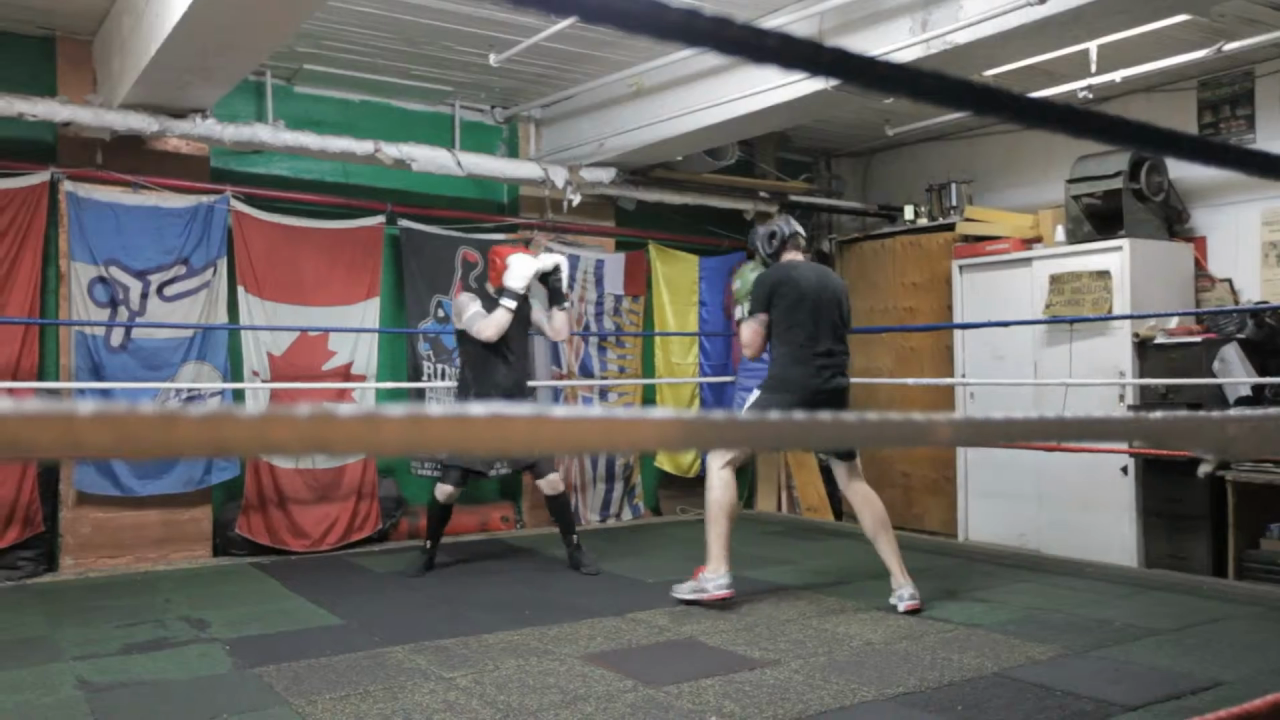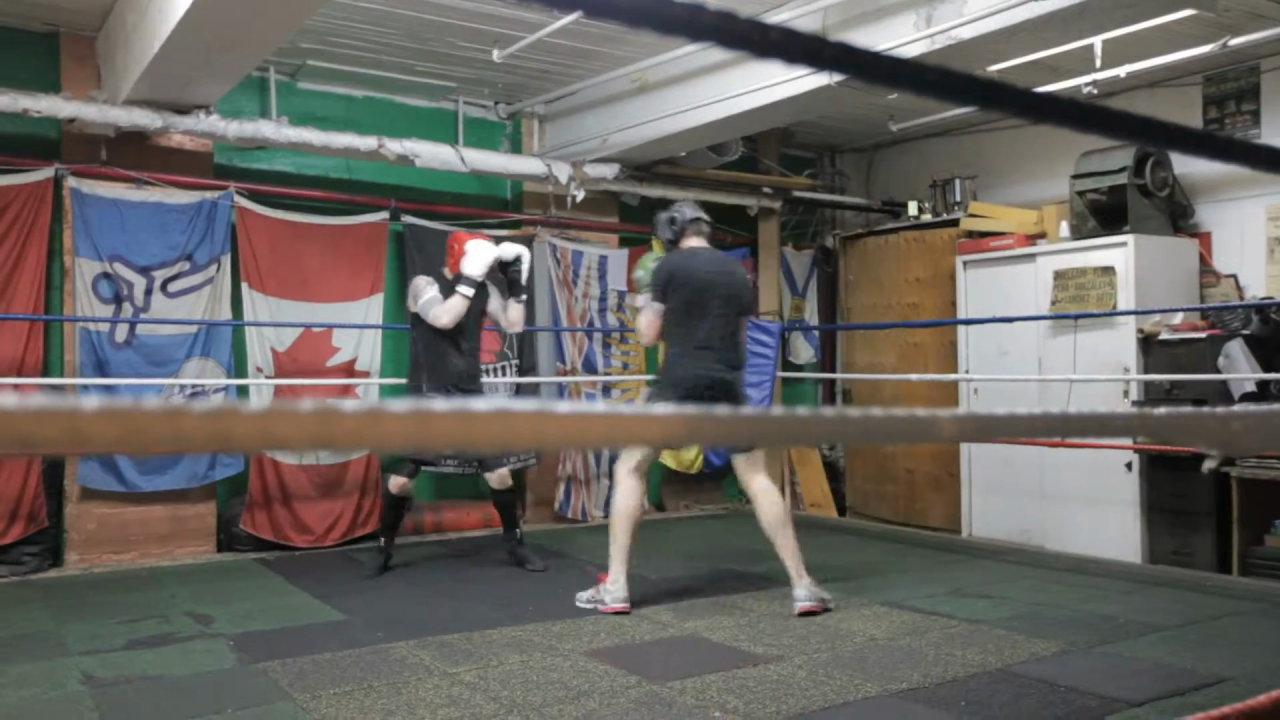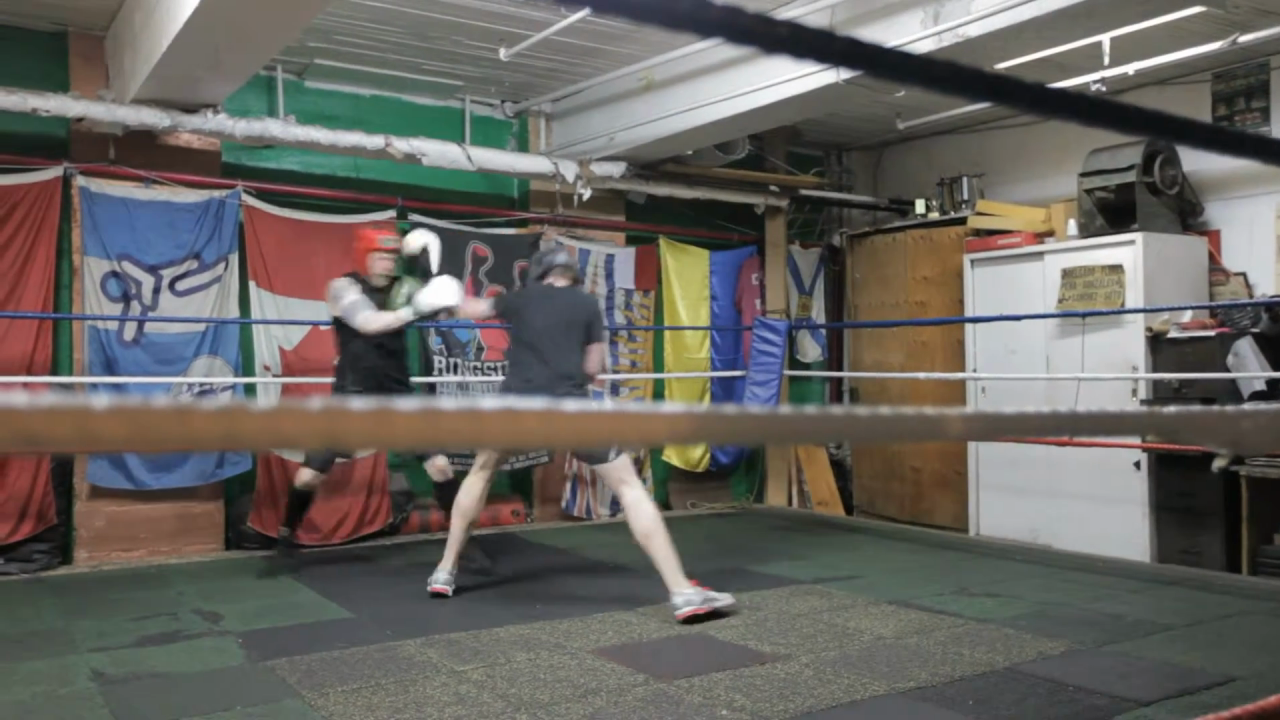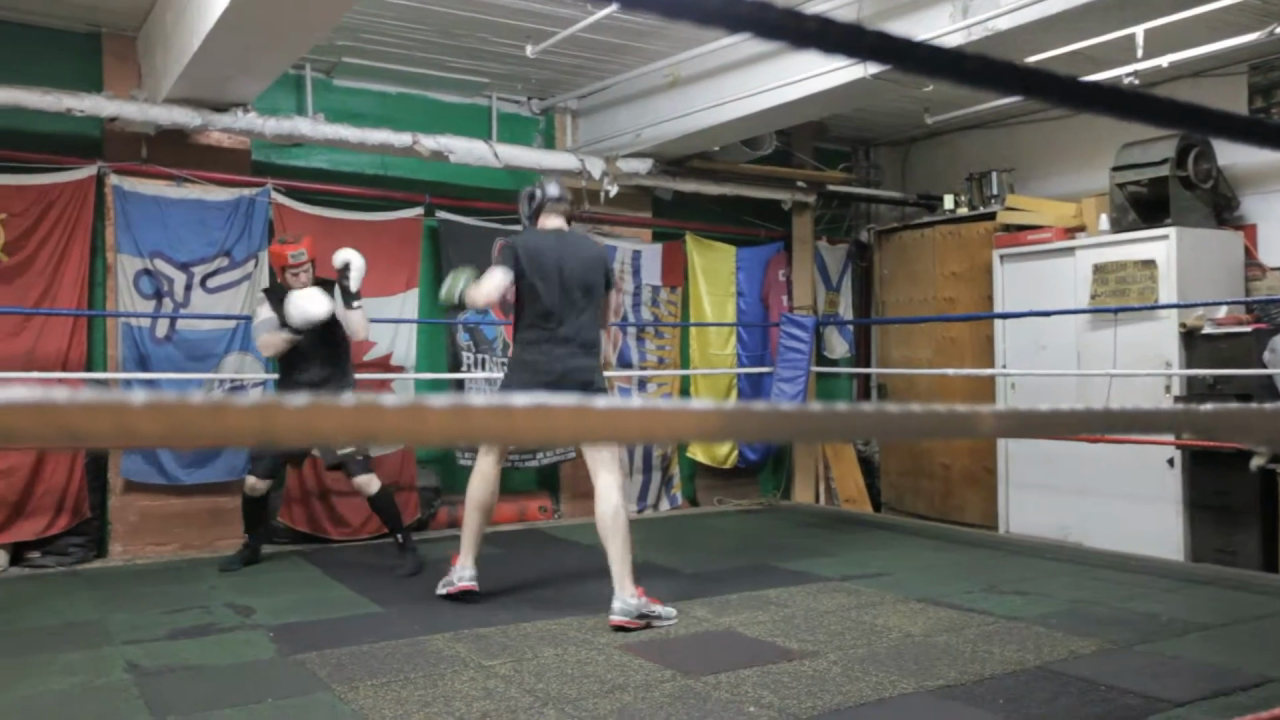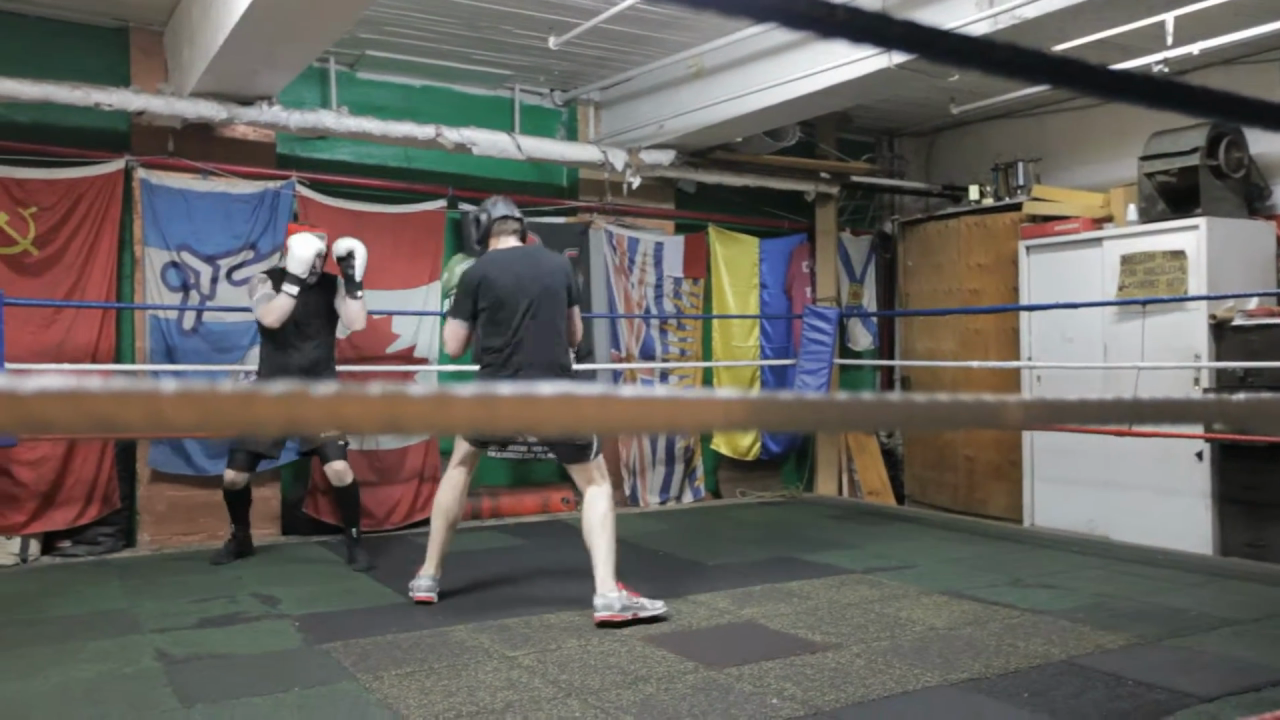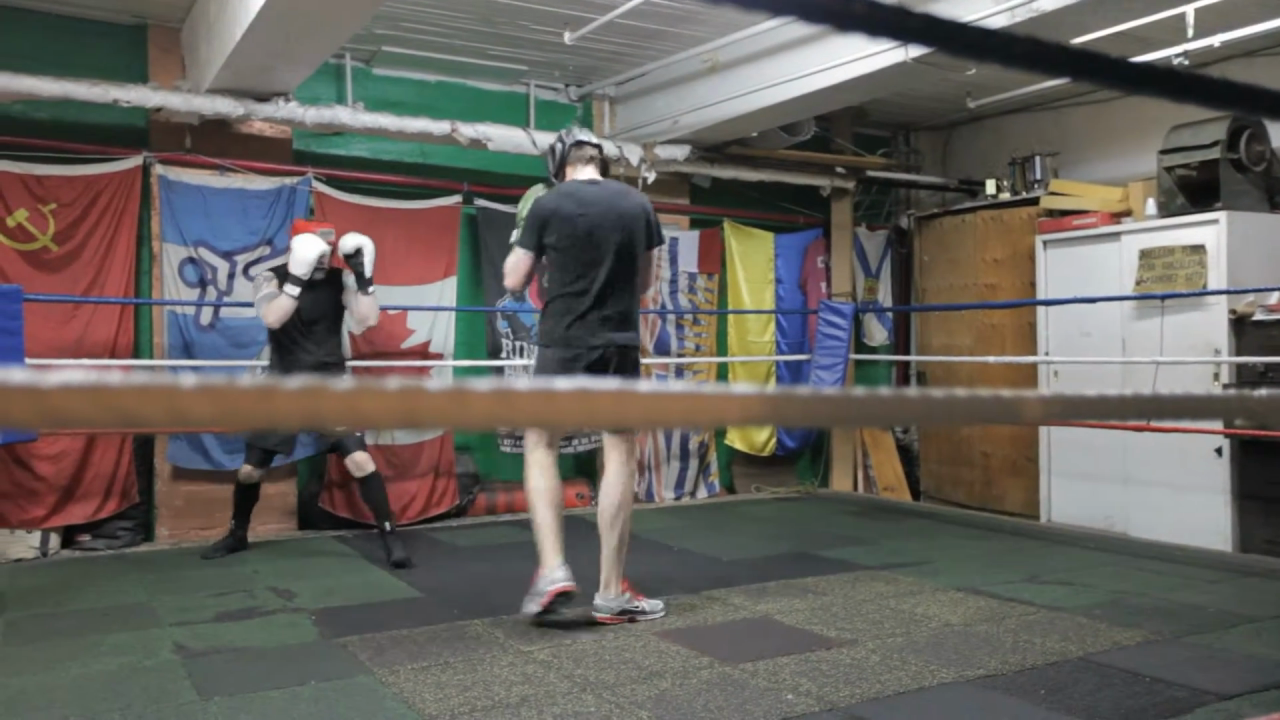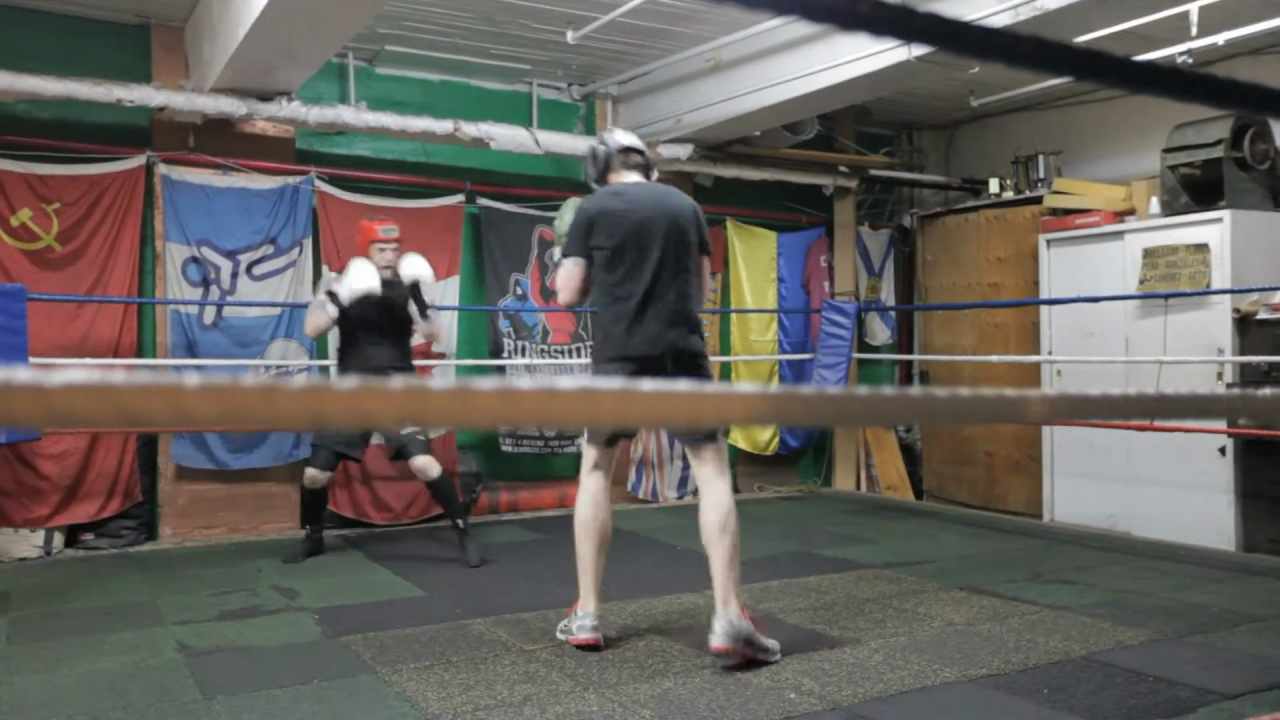
dt=0.5s
person 1, frame 1
left shoulder: (771, 279)
right shoulder: (835, 282)
left elbow: (751, 349)
left wrist: (744, 307)
left hip: (785, 389)
right hip: (832, 393)
left knee: (720, 461)
right knee: (855, 485)
left ankle: (714, 575)
right ankle: (904, 586)
person 1, frame 2
left shoulder: (670, 267)
right shoulder: (737, 272)
left elbow: (648, 337)
left wrist: (646, 298)
left hip: (679, 384)
right hip: (725, 384)
left knee: (629, 470)
right knee: (757, 479)
left ankle: (615, 587)
right ankle: (803, 585)
person 1, frame 3
left shoulder: (521, 296)
right shoulder: (588, 304)
left elbow: (470, 309)
right elbow: (593, 369)
left wrist: (444, 298)
left knee: (481, 469)
right knee: (630, 488)
left ankle: (445, 571)
right ankle: (681, 590)
person 1, frame 4
left shoulder: (520, 246)
right shoulder: (596, 251)
left elbow: (486, 297)
left wrist: (460, 290)
left hip: (527, 372)
right hip: (581, 373)
left knee: (489, 457)
right knee: (607, 476)
left ankle: (464, 568)
right ankle: (626, 597)
person 1, frame 5
left shoulder: (476, 274)
right shoulder: (558, 265)
left elbow: (454, 346)
right elbow: (575, 335)
left wrist: (455, 302)
left knee: (460, 467)
right knee: (596, 484)
left ankle: (429, 576)
right ankle: (609, 594)
person 1, frame 6
left shoulder: (547, 205)
right shoulder: (637, 203)
left elbow: (513, 282)
left wrist: (523, 240)
left hip: (563, 344)
right hip: (619, 344)
left knee: (540, 449)
right knee: (619, 460)
left ankle: (552, 569)
right ankle: (612, 593)
person 1, frame 7
left shoulder: (594, 208)
right shoulder: (686, 206)
left elbow: (567, 295)
left wrist: (570, 253)
left hip: (619, 357)
right hip: (683, 354)
left knee: (595, 472)
right knee: (714, 477)
left ankle: (586, 613)
right ankle: (729, 619)
person 2, frame 1
left shoulder: (526, 303)
right shoulder: (466, 301)
left elbow: (559, 334)
right elbow: (487, 332)
left wrist: (557, 293)
right wrist: (511, 293)
left hip: (518, 405)
left knee: (550, 478)
right knee: (447, 487)
left ankle: (575, 550)
right ankle: (429, 552)
person 2, frame 2
left shoulder: (483, 290)
right shoulder: (424, 285)
left elbow: (514, 325)
right elbow: (444, 319)
left wrist: (516, 284)
right wrist: (469, 280)
left hip: (470, 395)
right hip: (429, 396)
left knee: (499, 473)
right knee: (401, 479)
left ankle: (516, 545)
right ankle: (385, 551)
person 2, frame 3
left shoulder: (402, 285)
right shoulder: (343, 287)
left elbow: (442, 308)
right elbow: (369, 323)
left wrist: (430, 273)
right wrist: (415, 310)
left hip: (397, 391)
right hip: (352, 394)
left knee: (439, 465)
right knee: (308, 476)
right ankle: (287, 541)
person 2, frame 4
left shoulder: (333, 291)
right shoulder: (269, 300)
left elbow: (360, 334)
right elbow: (266, 348)
left wrist: (351, 293)
right wrist: (294, 327)
left hip: (336, 398)
left knee: (363, 477)
right knee: (255, 481)
left ankle: (405, 545)
right ankle: (252, 546)
person 2, frame 5
left shoulder: (333, 285)
right shoulder: (264, 282)
left elbow: (357, 324)
right elbow: (270, 318)
left wrist: (353, 281)
right wrist: (295, 277)
left knee: (338, 468)
right knee: (233, 475)
left ankle: (354, 543)
right ankle: (241, 539)
person 2, frame 6
left shoulder: (340, 280)
right shoulder: (272, 278)
left elbow: (368, 320)
right elbow: (272, 319)
left wrist: (363, 276)
right wrist: (298, 277)
left knee: (359, 458)
right knee: (250, 468)
left ankle: (389, 538)
right ankle: (237, 534)
person 2, frame 7
left shoulder: (409, 285)
right shoulder: (339, 284)
left elbow: (430, 334)
right elbow: (312, 329)
left wrist: (420, 298)
right wrist: (341, 297)
left knee: (424, 463)
right knee: (315, 474)
left ankle: (464, 535)
right ankle: (313, 538)
